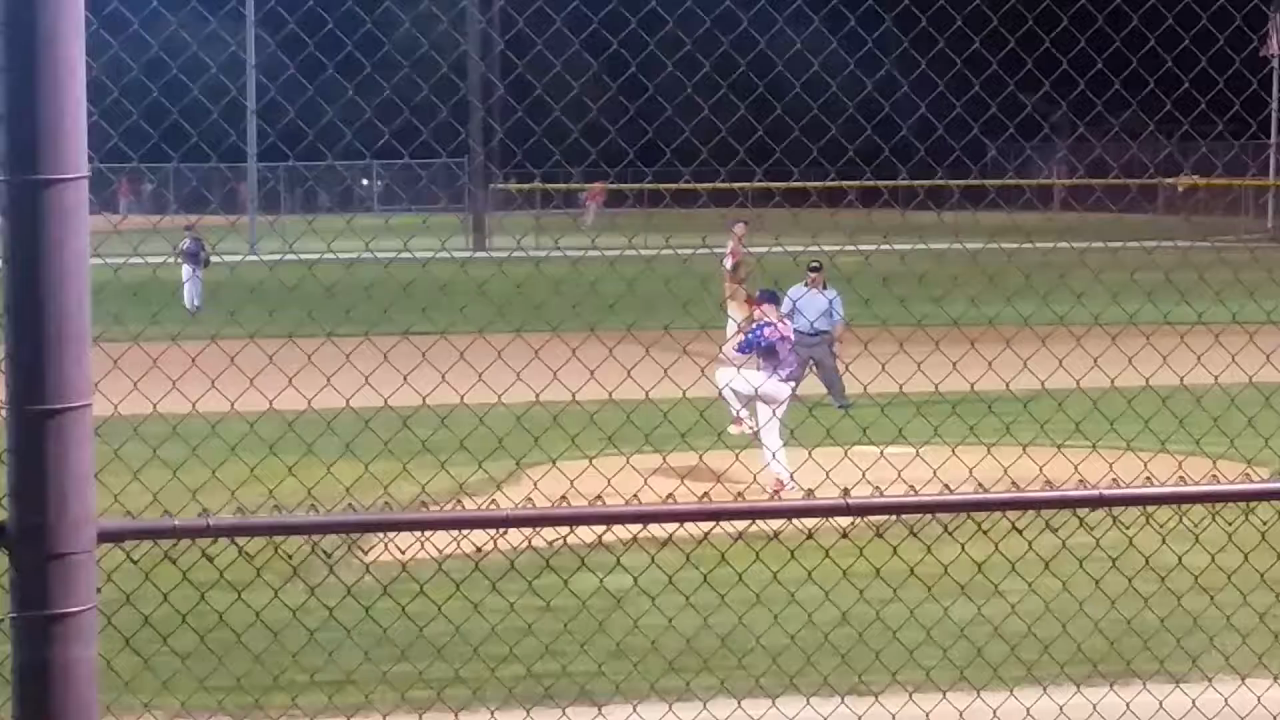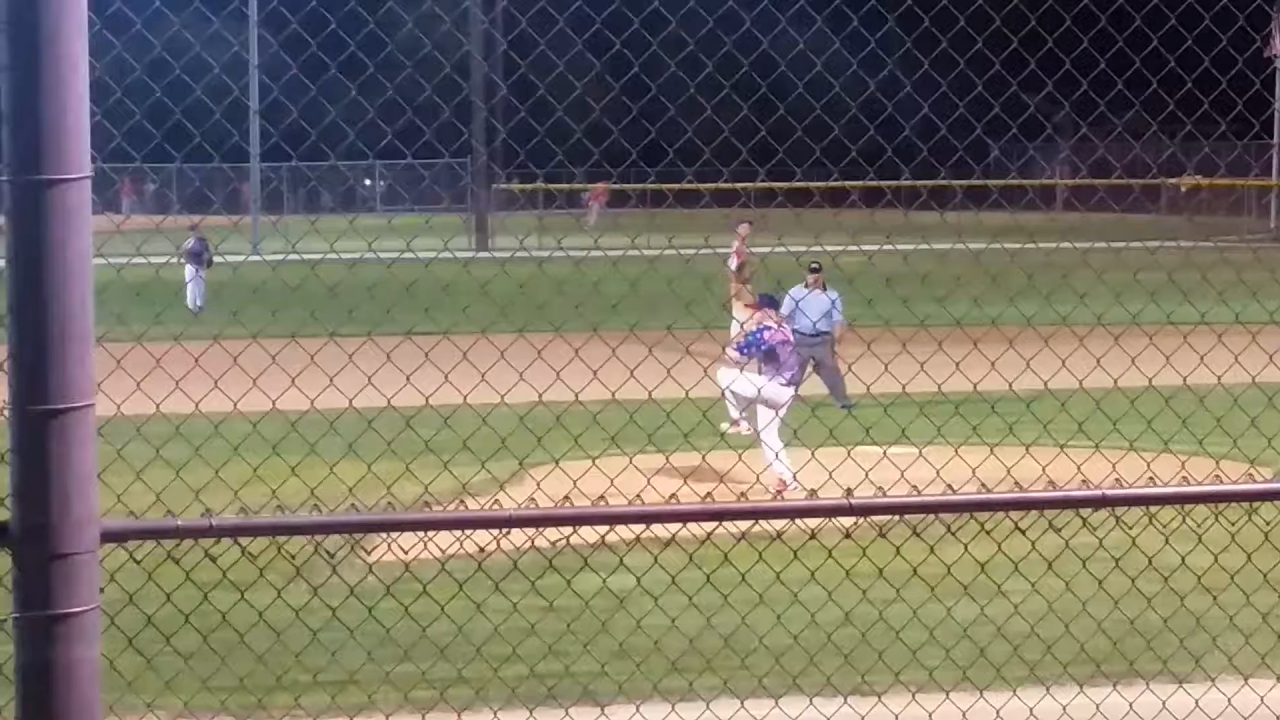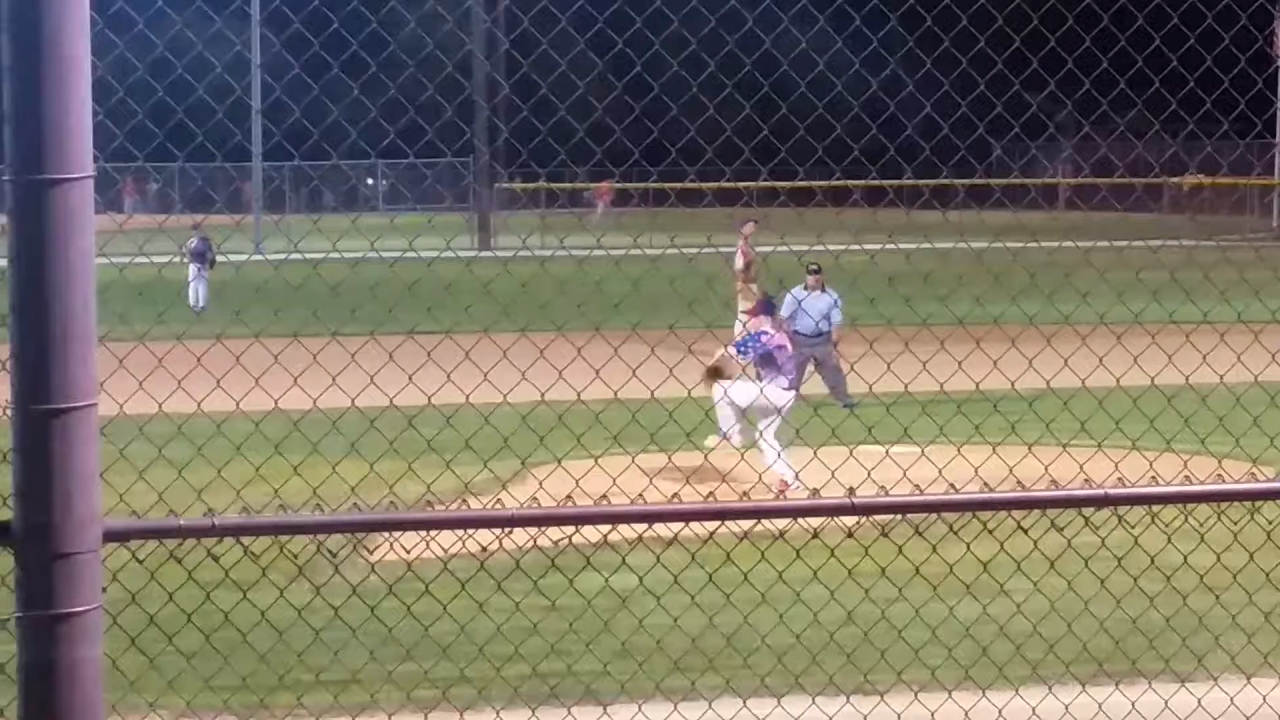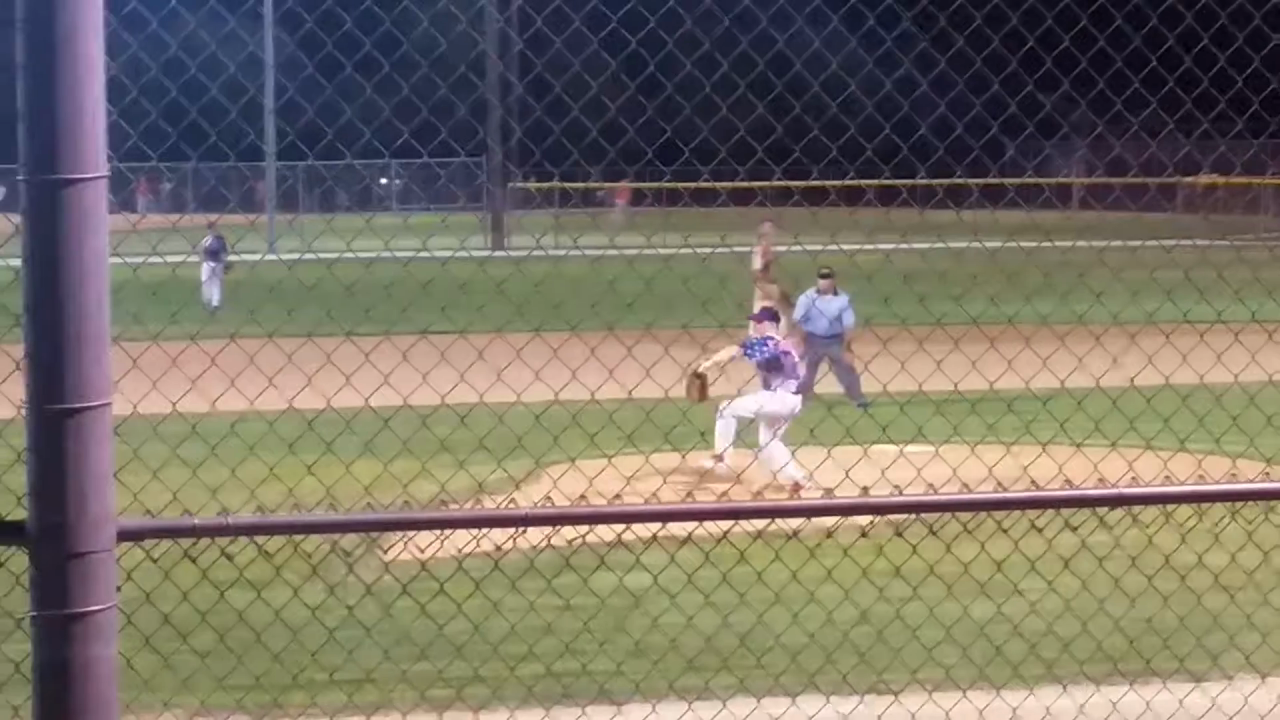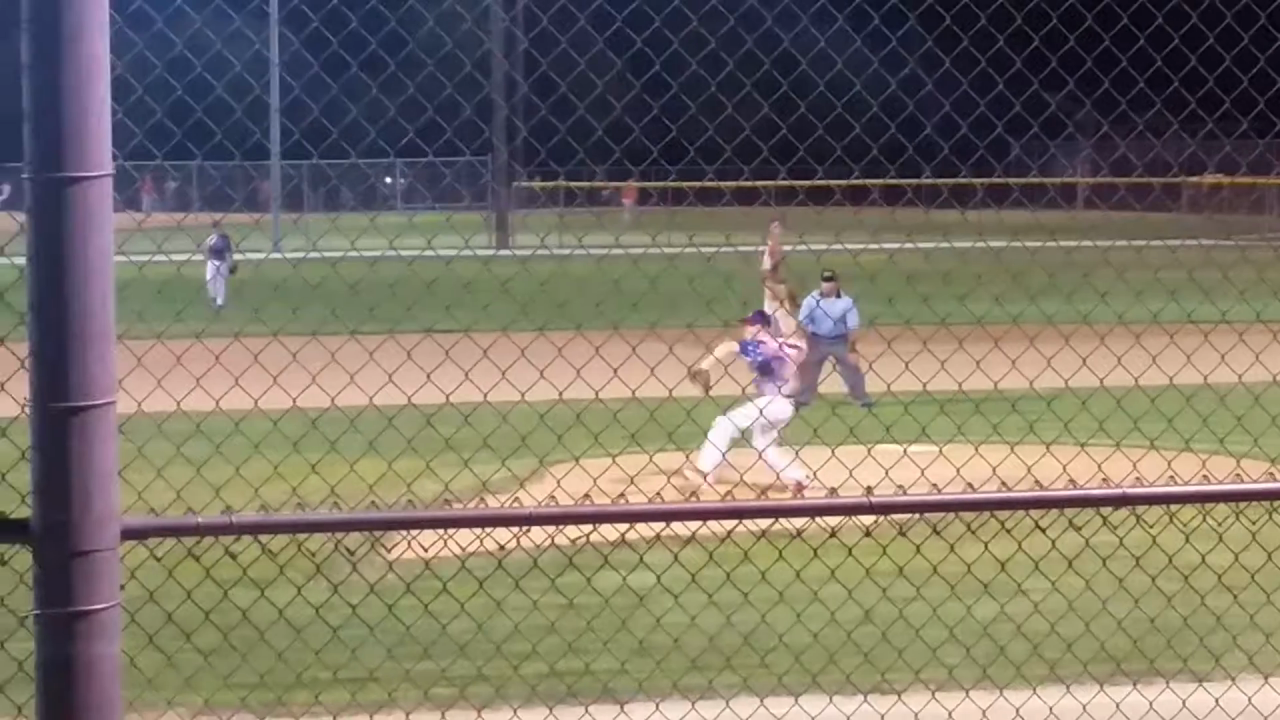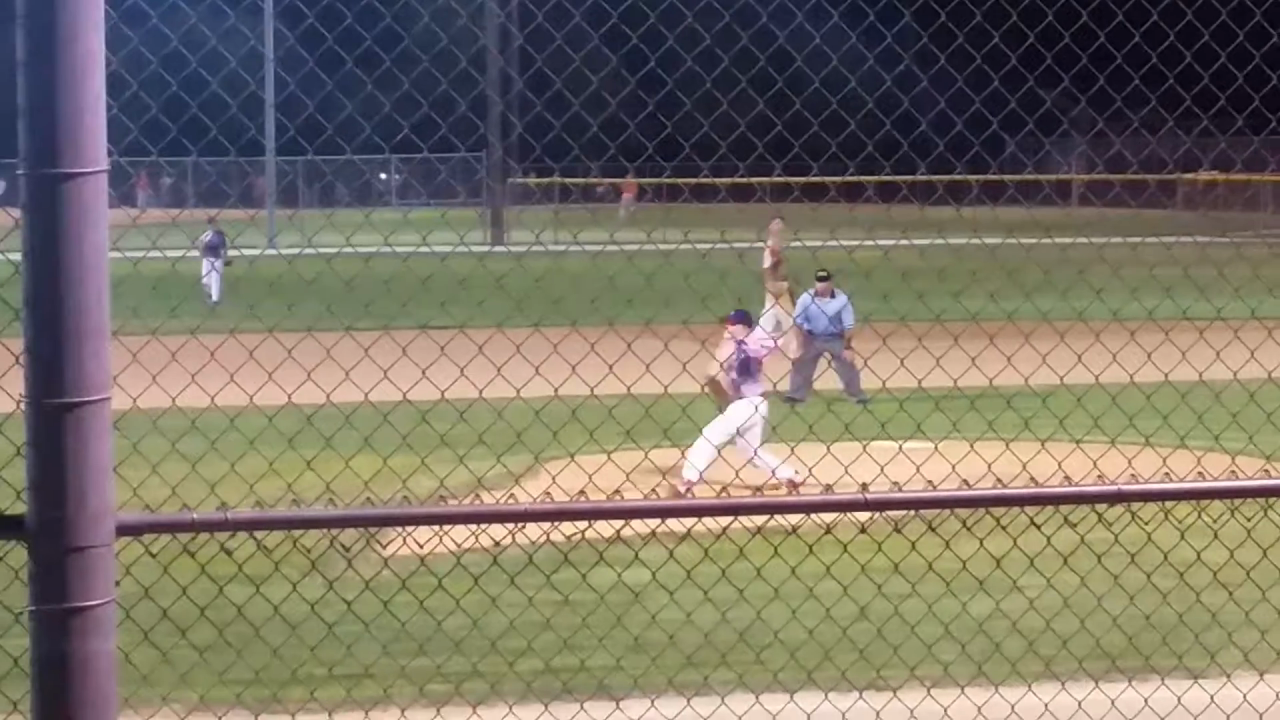
dt=0.1s
person 1, frame 1
left shoulder: (760, 329)
right shoulder: (786, 325)
left elbow: (738, 353)
left hip: (770, 384)
right hip: (785, 387)
left knee: (723, 374)
right knee: (769, 434)
left ankle: (743, 419)
right ankle: (785, 477)
person 1, frame 2
left shoulder: (759, 332)
right shoulder: (784, 330)
left elbow: (733, 355)
left hip: (771, 387)
right hip: (786, 391)
left knee: (724, 374)
right knee: (768, 436)
left ankle: (740, 421)
right ankle: (787, 478)
person 1, frame 3
left shoulder: (757, 337)
right shoulder: (780, 337)
left elbow: (729, 352)
left wrist: (713, 363)
left hip: (771, 391)
right hip: (785, 395)
left knee: (721, 389)
right knee: (764, 438)
left ankle: (731, 435)
right ankle: (789, 479)
person 1, frame 4
left shoulder: (761, 343)
right shoulder: (784, 344)
left elbow: (733, 351)
left wrist: (707, 364)
left hip: (778, 398)
right hip: (791, 400)
left knee: (727, 409)
right knee: (769, 442)
left ankle: (720, 456)
right ankle: (798, 477)
person 1, frame 5
left shoulder: (756, 345)
right shoulder: (778, 345)
left elbow: (729, 347)
left wrist: (706, 363)
left hip: (770, 405)
right hip: (783, 405)
left knee: (723, 426)
right knee: (766, 449)
left ankle: (702, 471)
right ankle: (799, 477)
person 1, frame 6
left shoulder: (738, 346)
right shoulder: (755, 344)
left elbow: (725, 351)
left hip: (746, 406)
right hip: (749, 404)
left knee: (710, 437)
right knee: (751, 449)
left ankle: (688, 480)
right ankle: (790, 476)
